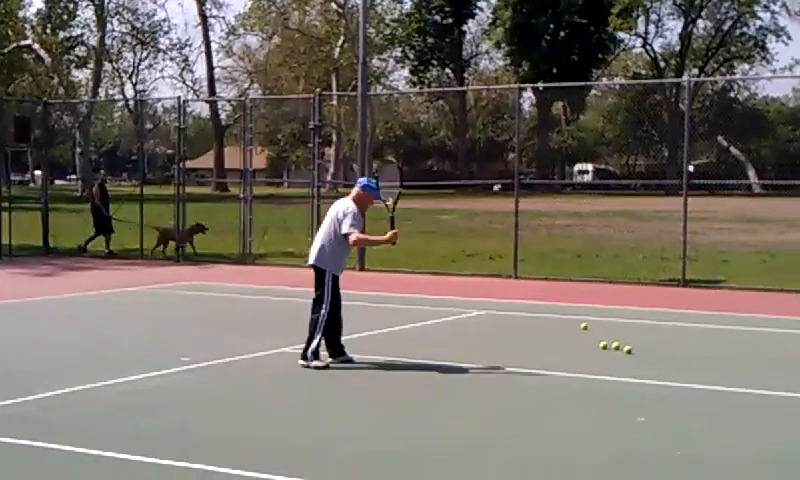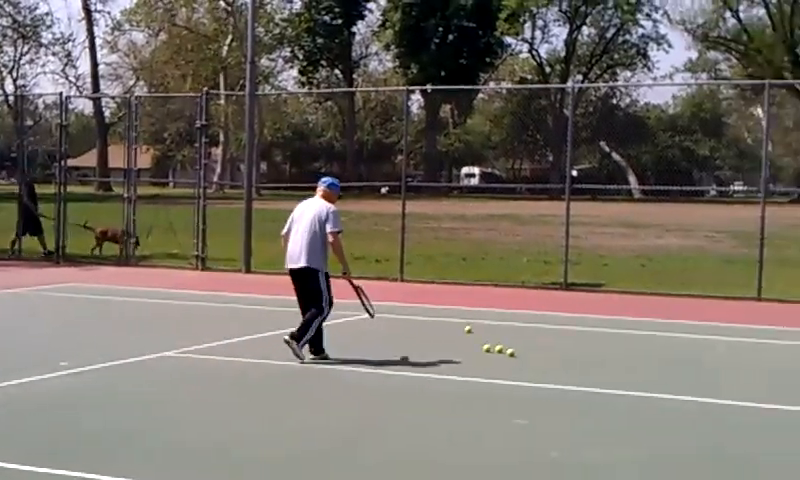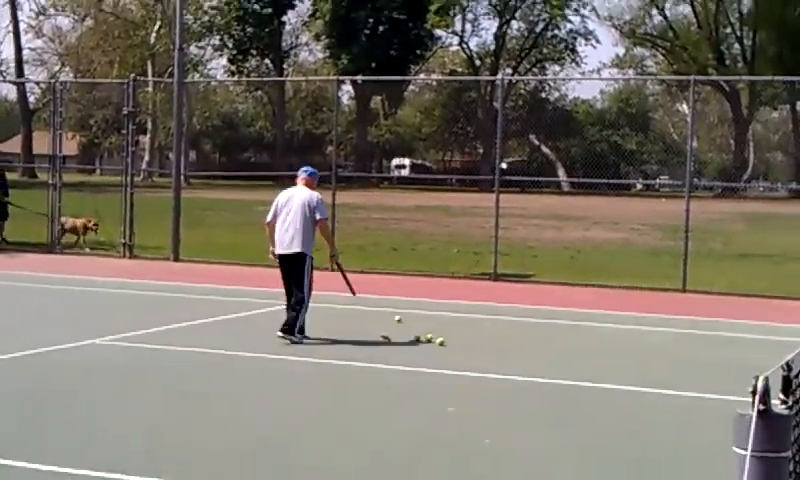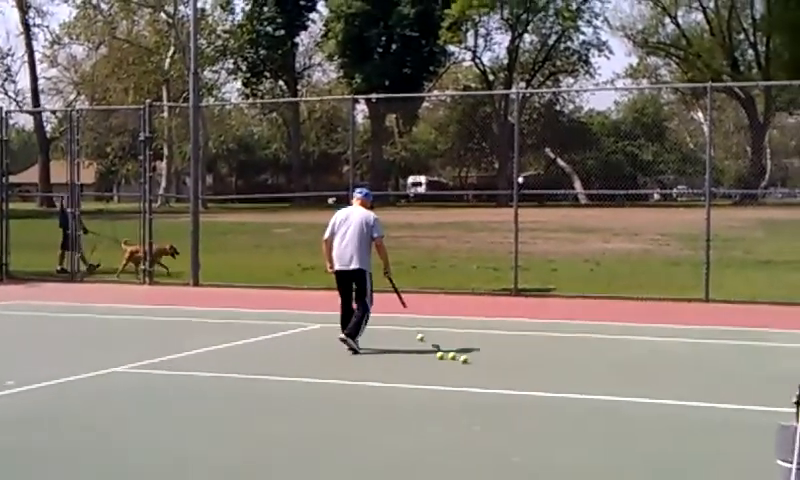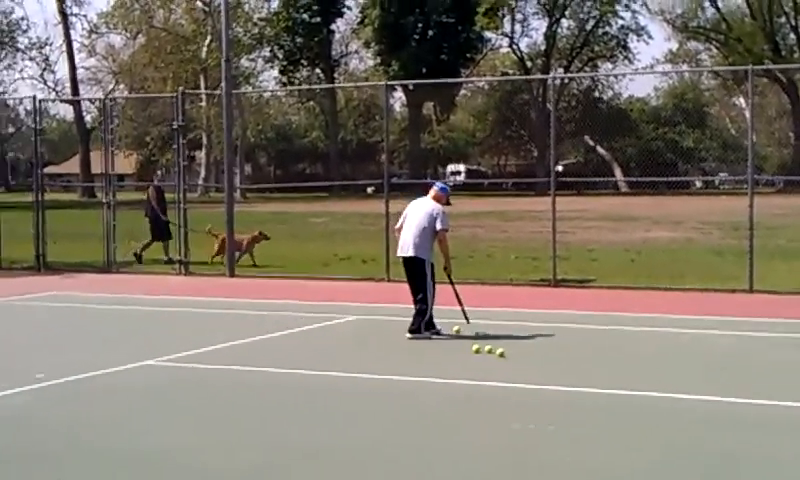
dt=1s
person 1, frame 1
left shoulder: (344, 204)
right shoulder: (350, 209)
right elbow: (355, 240)
right wrist: (384, 239)
left hip: (327, 263)
right hip: (326, 264)
left knee: (333, 309)
right knee: (324, 309)
left ankle: (336, 351)
right ankle: (309, 355)
person 1, frame 2
left shoulder: (301, 206)
right shoulder: (329, 209)
left elbow: (285, 234)
right elbow: (333, 240)
right wrist: (345, 265)
left hip: (294, 264)
right hip: (313, 264)
left knee: (310, 306)
right knee: (322, 305)
left ankle: (316, 349)
right ankle: (296, 338)
person 1, frame 3
left shoulder: (283, 195)
right shoulder: (314, 197)
left elbow: (269, 222)
right elbow: (322, 225)
left wrist: (272, 245)
right wrist: (332, 248)
left hip: (282, 249)
right hip: (301, 250)
left knee: (291, 291)
right knee: (301, 292)
left ankle: (297, 329)
right ankle: (289, 329)
person 1, frame 4
left shoulder: (339, 214)
right shoulder: (371, 217)
left elbow: (326, 240)
right elbow: (379, 244)
left wrist: (329, 262)
right wrist: (386, 265)
left hip: (340, 265)
right hip: (360, 266)
left knee: (346, 304)
right knee: (363, 304)
left ankle: (351, 338)
right ankle: (349, 334)
person 1, frame 5
left shoulder: (413, 204)
right shoulder: (438, 209)
left elbow: (398, 228)
right elbow: (441, 237)
right wrist: (447, 261)
left hip: (405, 251)
right hip: (421, 254)
left knee: (418, 291)
right knee: (426, 291)
left ankle: (427, 325)
right ankle: (416, 329)
